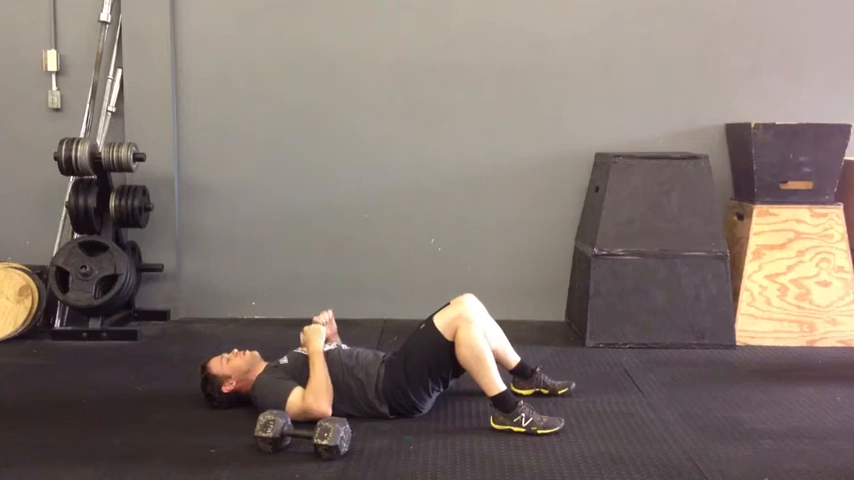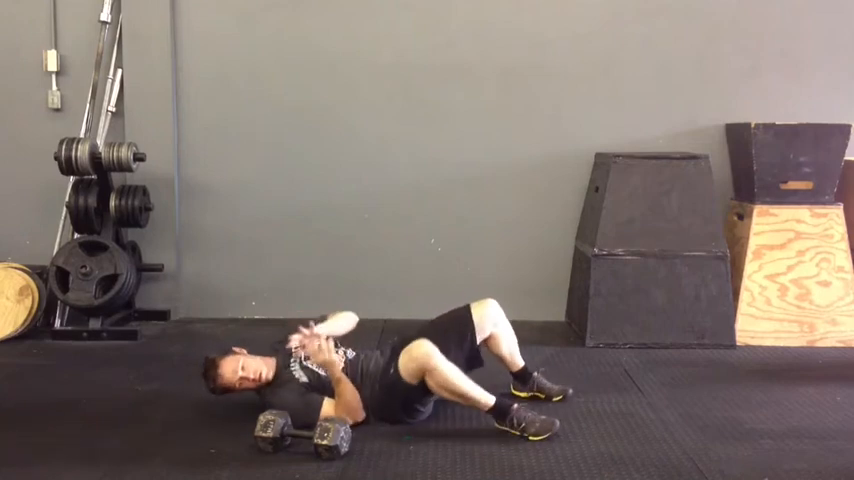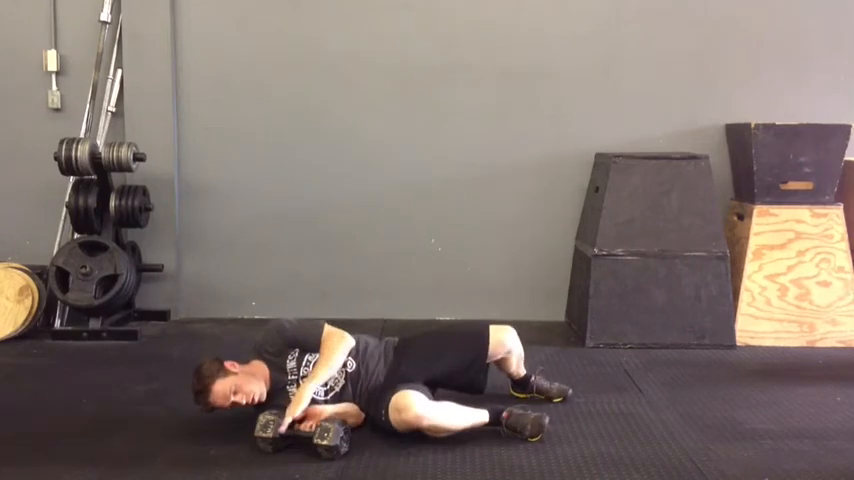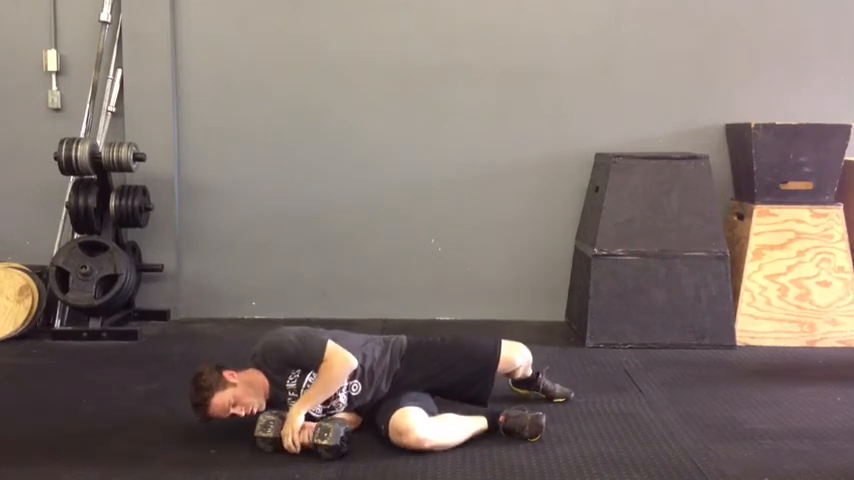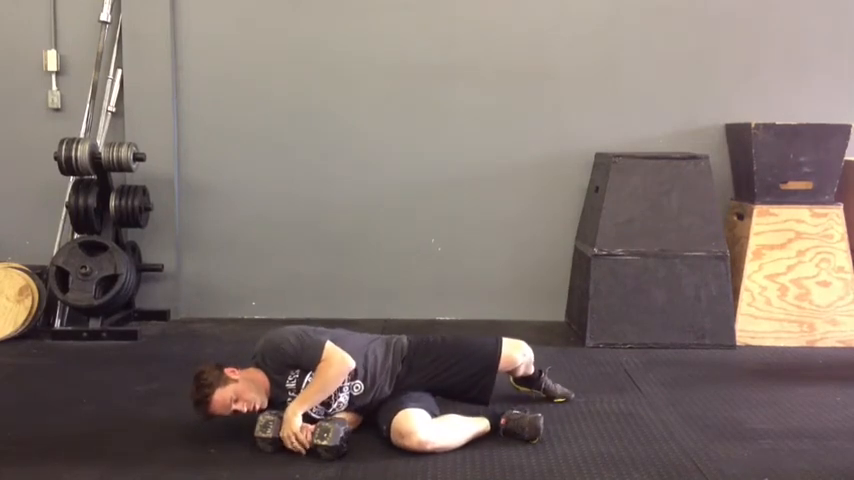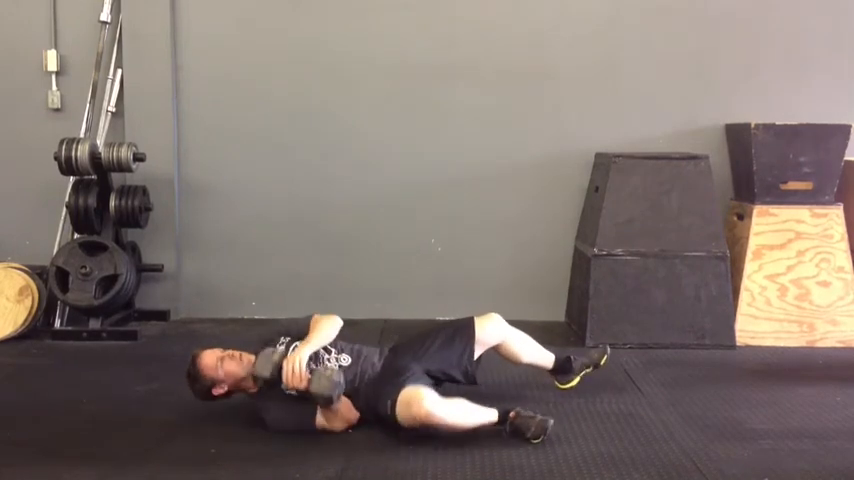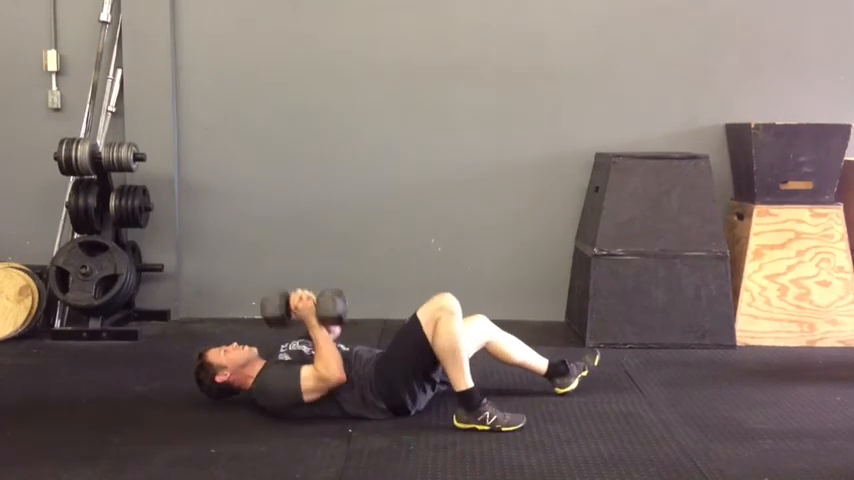
dt=0.7s
person 1, frame 1
left shoulder: (280, 369)
right shoulder: (266, 388)
right elbow: (320, 408)
left wrist: (329, 334)
right wrist: (315, 346)
left hip: (392, 367)
right hip: (398, 391)
left knee: (467, 302)
right knee: (463, 316)
left ankle: (526, 377)
right ankle: (508, 410)
person 1, frame 2
left shoulder: (288, 345)
right shoulder: (281, 396)
left elbow: (350, 318)
right elbow: (354, 415)
left wrist: (322, 329)
right wrist: (334, 371)
left hip: (391, 360)
right hip: (394, 400)
left knee: (488, 310)
right knee: (424, 353)
left ankle: (525, 380)
right ankle: (506, 413)
person 1, frame 3
left shoulder: (275, 337)
right shoulder: (274, 406)
left elbow: (341, 340)
right elbow: (356, 414)
left wrist: (305, 391)
right wrist: (323, 413)
left hip: (399, 355)
right hip: (381, 397)
left knee: (505, 339)
right knee: (411, 412)
left ankle: (523, 383)
right ankle: (499, 417)
person 1, frame 4
left shoulder: (275, 348)
right shoulder: (274, 406)
left elbow: (344, 361)
right elbow: (352, 416)
left wrist: (300, 410)
right wrist: (312, 428)
left hip: (404, 359)
right hip: (384, 401)
left knee: (517, 356)
right knee: (411, 433)
left ankle: (529, 383)
right ankle: (494, 421)
person 1, frame 5
left shoulder: (276, 347)
right shoulder: (272, 407)
left elbow: (341, 363)
right elbow: (351, 415)
left wrist: (296, 409)
right wrist: (311, 431)
left hip: (406, 358)
right hip: (387, 398)
left knee: (517, 353)
right knee: (414, 435)
left ankle: (532, 381)
right ankle: (496, 422)
person 1, frame 6
left shoulder: (274, 343)
right shoulder: (273, 410)
left elbow: (331, 321)
right elbow: (346, 417)
left wrist: (304, 348)
right wrist: (307, 385)
left hip: (393, 357)
right hip: (384, 392)
left knee: (492, 325)
right knee: (421, 405)
left ankle: (562, 369)
right ankle: (506, 418)
person 1, frame 7
left shoulder: (275, 370)
right shoulder: (272, 388)
left elbow: (332, 334)
right elbow: (334, 374)
left wrist: (311, 311)
right wrist: (311, 321)
left hip: (387, 371)
right hip: (389, 389)
left knee: (480, 324)
right knee: (444, 305)
left ankle: (557, 372)
right ankle: (471, 408)
